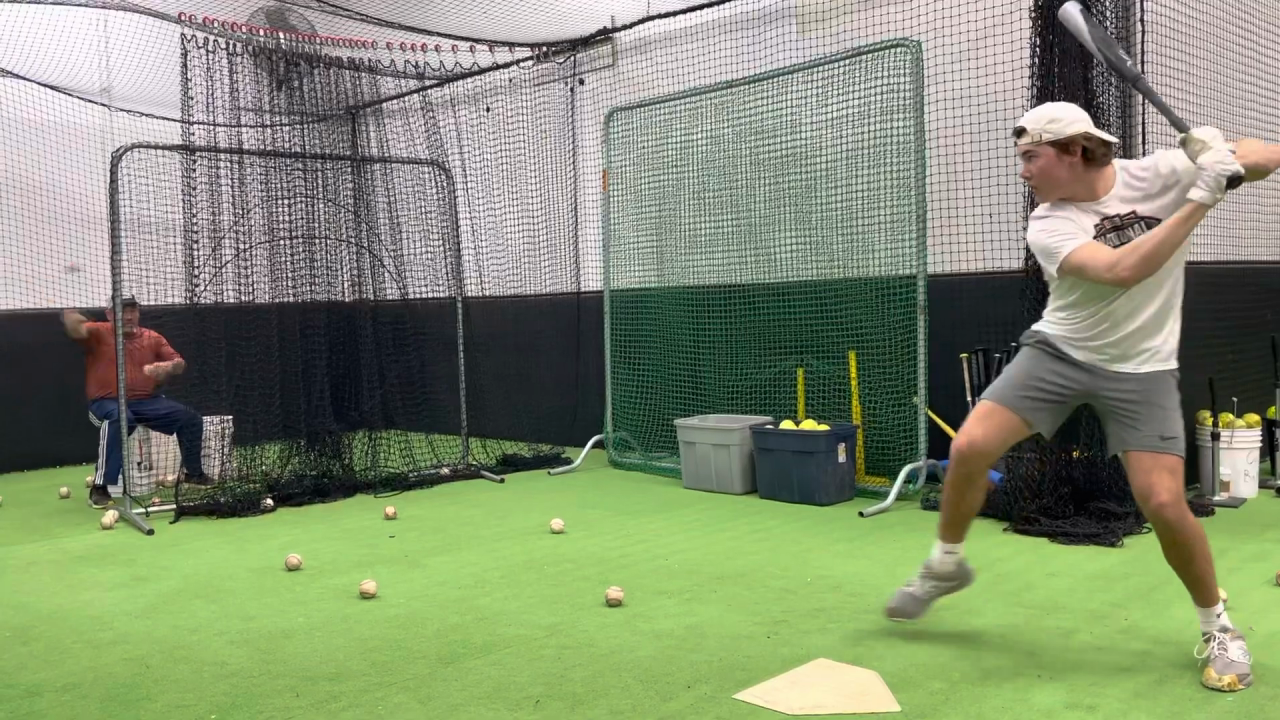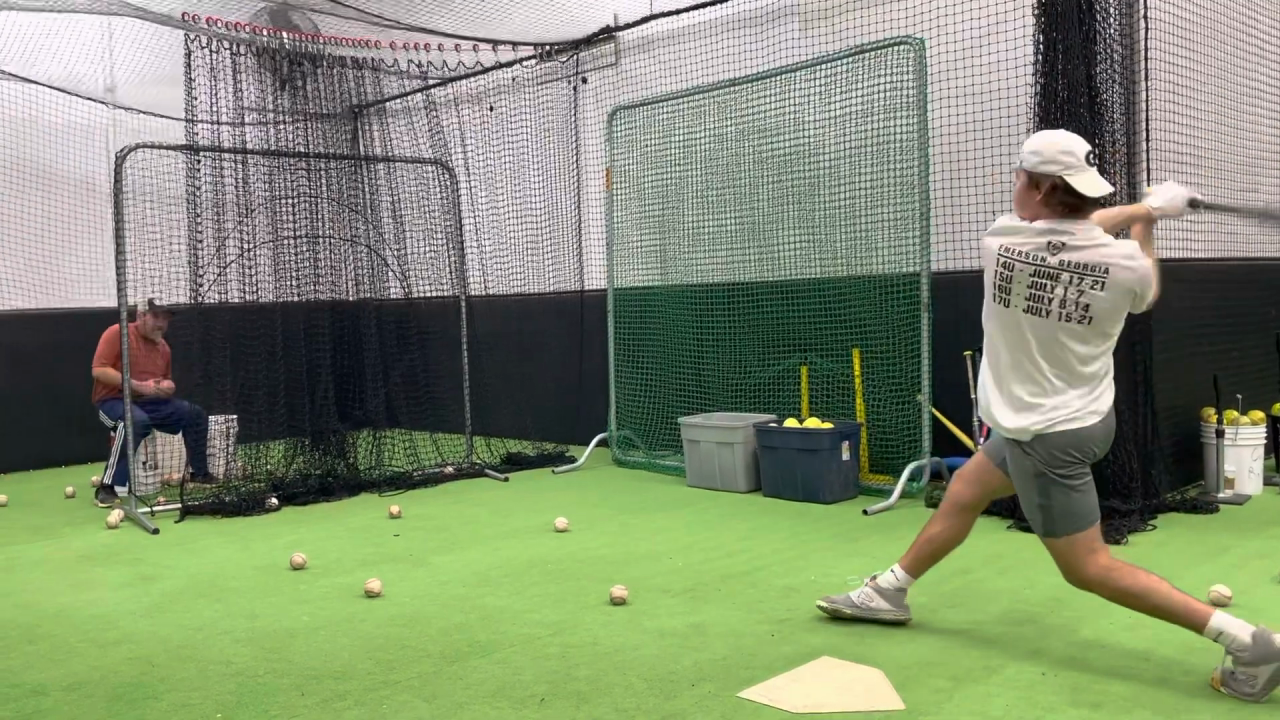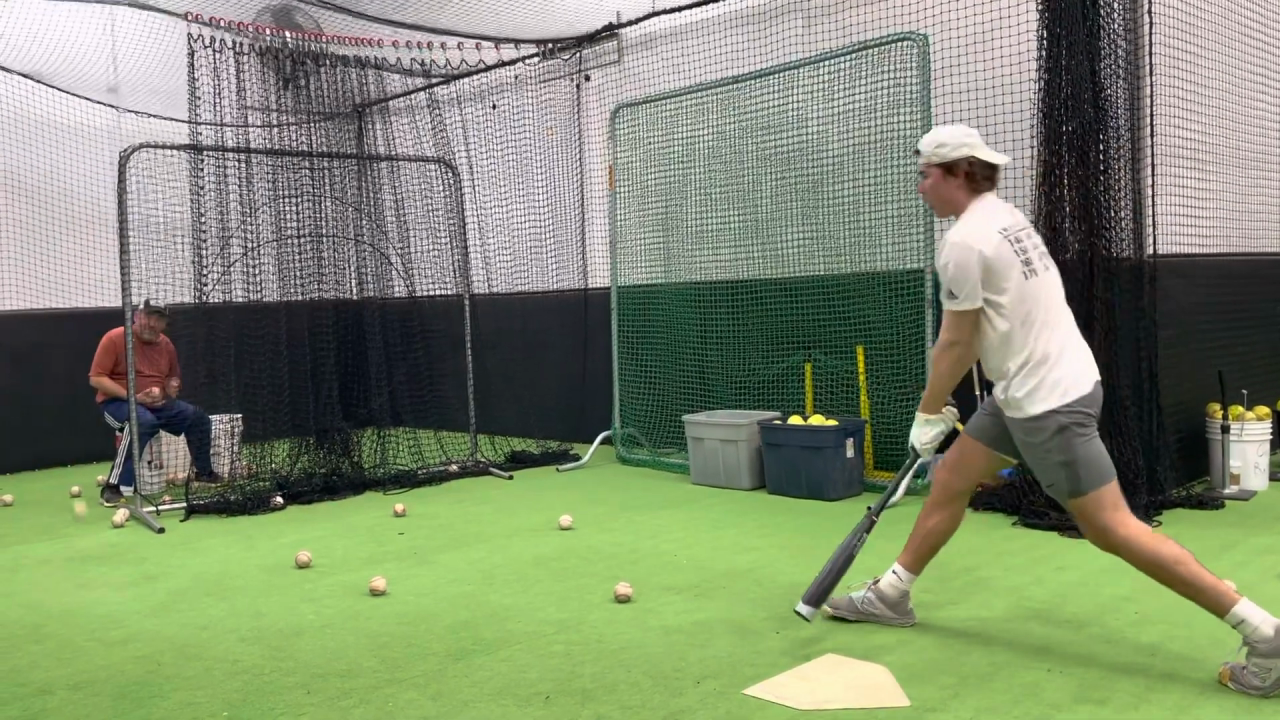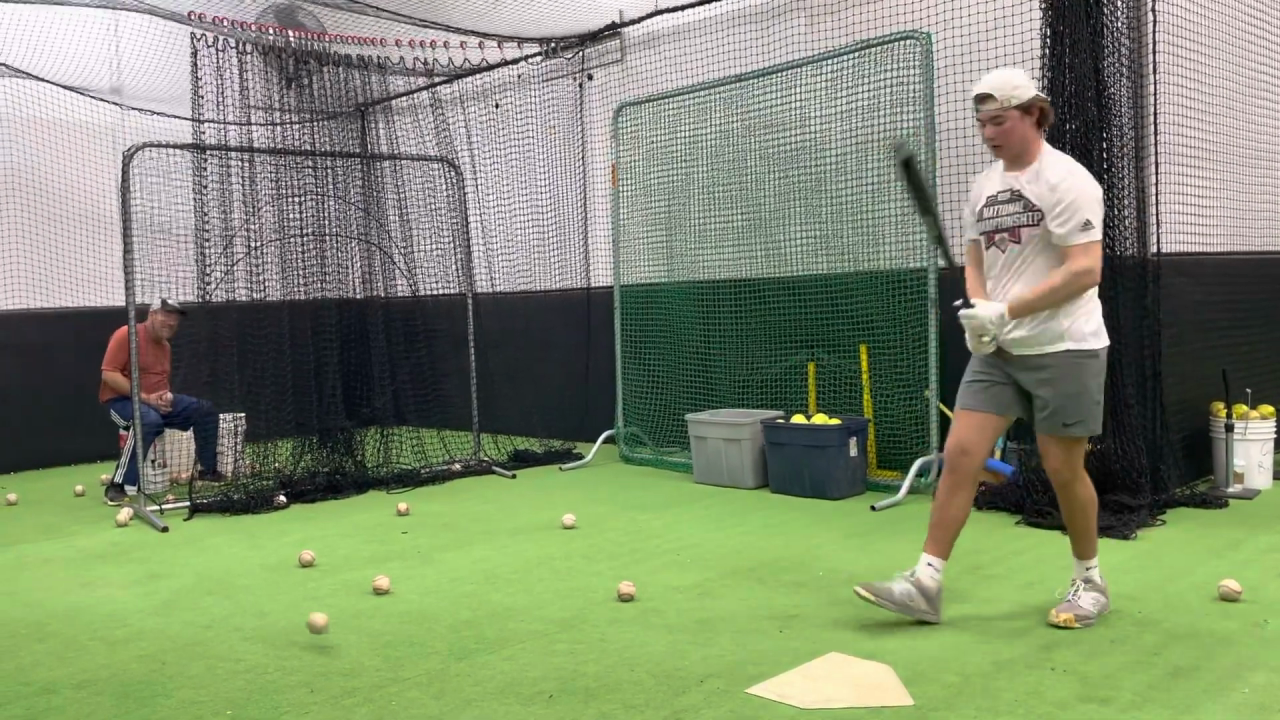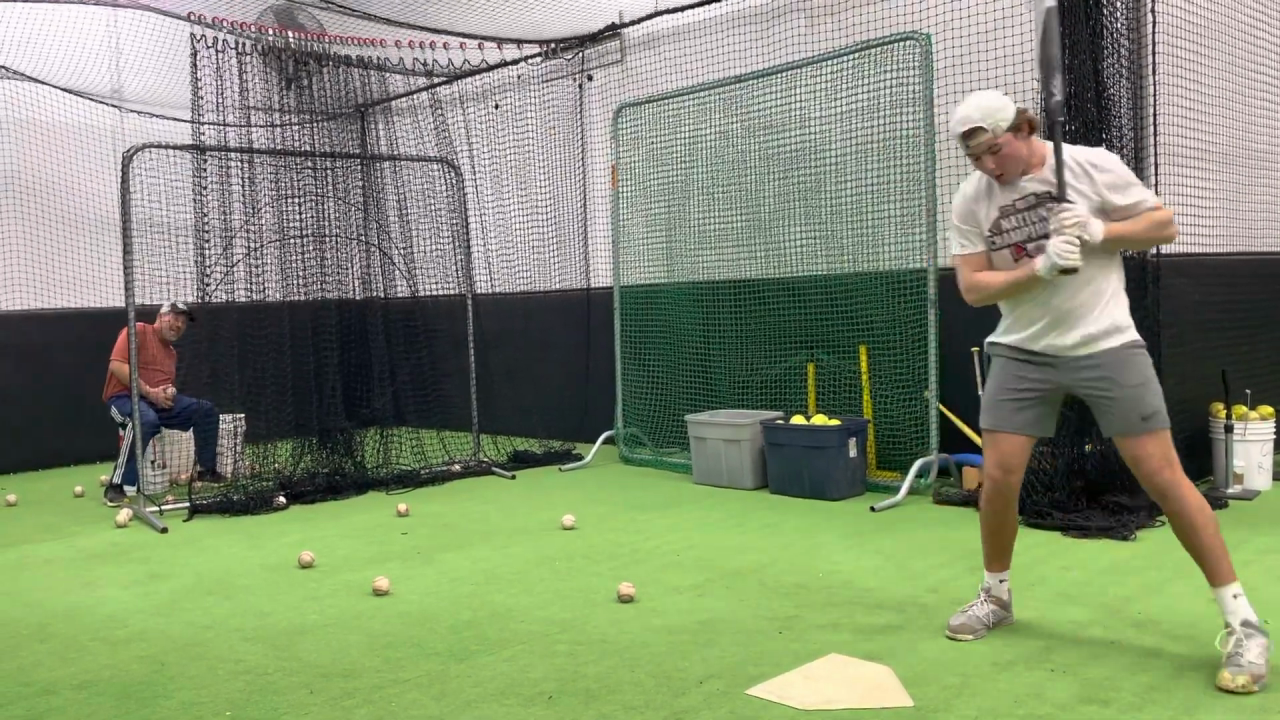
dt=1s
person 1, frame 1
left shoulder: (1159, 175)
right shoulder: (1047, 227)
right elbow: (1122, 271)
left wrist: (1222, 163)
right wrist: (1196, 202)
left hip: (1140, 367)
right hip: (1059, 351)
left knee: (1165, 504)
right knee: (970, 449)
left ankle: (1217, 626)
right ankle: (943, 564)
person 1, frame 2
left shoulder: (999, 240)
right shoulder: (1127, 262)
right elbow: (1142, 302)
left wrist: (1141, 205)
right wrist: (1145, 221)
left hip: (1044, 432)
right hip: (1079, 416)
left knee: (1086, 568)
right knee: (961, 495)
right ankle: (886, 590)
person 1, frame 3
left shoulder: (963, 240)
right shoulder: (1001, 218)
left elbow: (954, 343)
left wrist: (928, 413)
right wrist: (941, 403)
left hip: (1052, 400)
right hip: (1021, 390)
left knee: (1113, 530)
right knee: (949, 479)
right ankle: (890, 593)
person 1, frame 4
left shoulder: (1067, 181)
right shoulder: (985, 184)
left elbow: (1085, 271)
left wrist: (1004, 311)
right wrist: (977, 314)
left hip: (1064, 348)
right hip: (998, 349)
left knee: (1064, 468)
right knee: (958, 456)
left ankle: (1090, 581)
right ankle: (923, 583)
person 1, frame 5
left shoulder: (1094, 166)
right shoulder: (972, 199)
left elbow: (1163, 223)
right elbow: (973, 288)
left wrist: (1103, 231)
right wrist: (1042, 268)
left hip: (1107, 346)
right hip: (1023, 350)
left knee: (1162, 475)
right knee: (999, 474)
left ankle: (1242, 621)
right ankle: (995, 595)
person 2, frame 1
left shoulder: (152, 338)
right shoulder: (98, 332)
left elbow: (179, 363)
right elbow: (78, 330)
left wrist: (168, 366)
right wrist: (72, 321)
left hip: (146, 402)
right hip: (107, 402)
left knee: (189, 418)
right knee: (117, 420)
left ankle: (193, 474)
right ankle: (101, 487)
person 2, frame 2
left shoulder: (163, 347)
right shoulder: (117, 333)
left elbow: (166, 382)
right elbow: (99, 370)
left wrist: (168, 387)
right wrist: (139, 385)
left hip: (151, 402)
right hip: (114, 400)
left knee: (195, 415)
right knee: (136, 421)
left ankle: (199, 473)
right ankle: (109, 486)
person 2, frame 3
left shoulder: (166, 344)
right shoulder: (115, 339)
left elbow: (173, 376)
right elbow: (96, 379)
left wrist: (173, 388)
right wrist: (134, 397)
left hip: (156, 402)
right hip: (118, 401)
left knee: (198, 418)
right knee: (143, 422)
left ankle: (203, 472)
right ankle: (114, 487)
person 2, frame 4
left shoulder: (165, 347)
right shoulder: (127, 334)
right elbow: (109, 374)
left wrist: (166, 398)
right wrist: (145, 398)
left hip: (158, 401)
right hip: (122, 399)
left knee: (205, 411)
right knee: (150, 421)
left ankle: (208, 470)
right ankle: (119, 486)
person 2, frame 5
left shoulder: (171, 352)
right shoulder: (138, 331)
right elbow: (117, 365)
left wrist: (169, 394)
right wrist: (148, 392)
left hip: (159, 401)
right hip: (125, 397)
left knee: (206, 410)
right knee: (146, 420)
left ankle: (207, 471)
right ankle: (118, 486)
